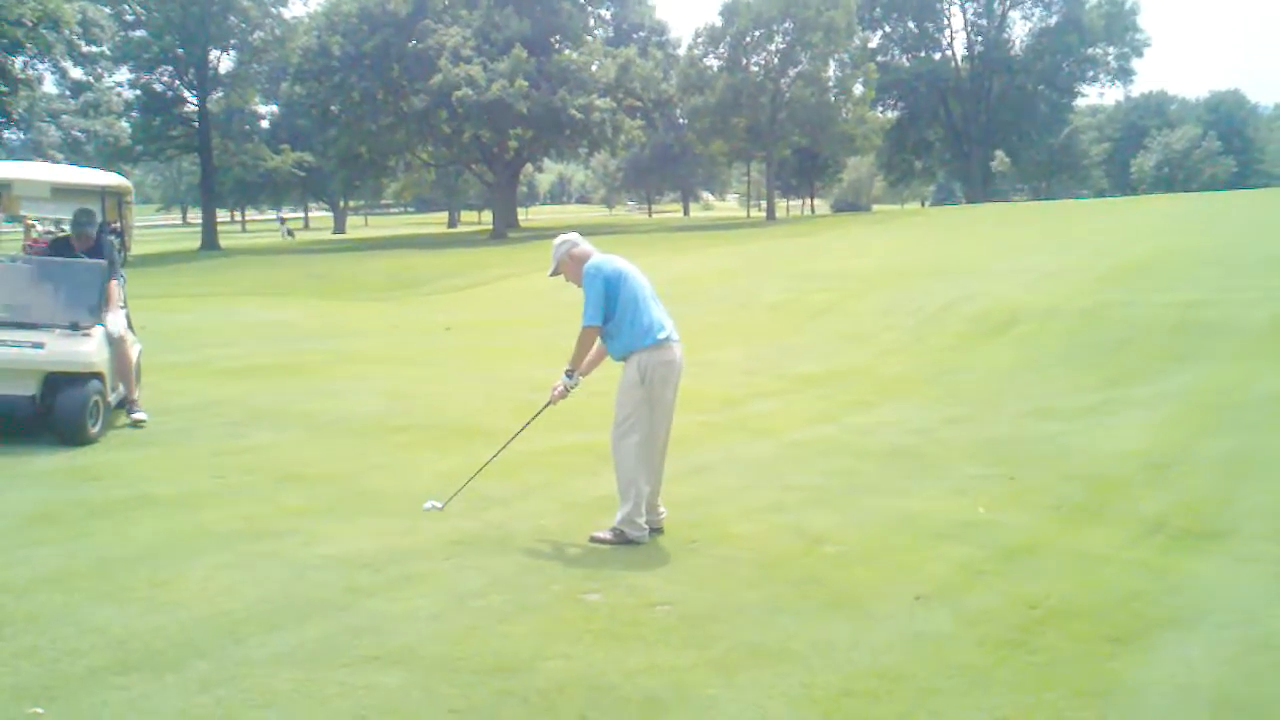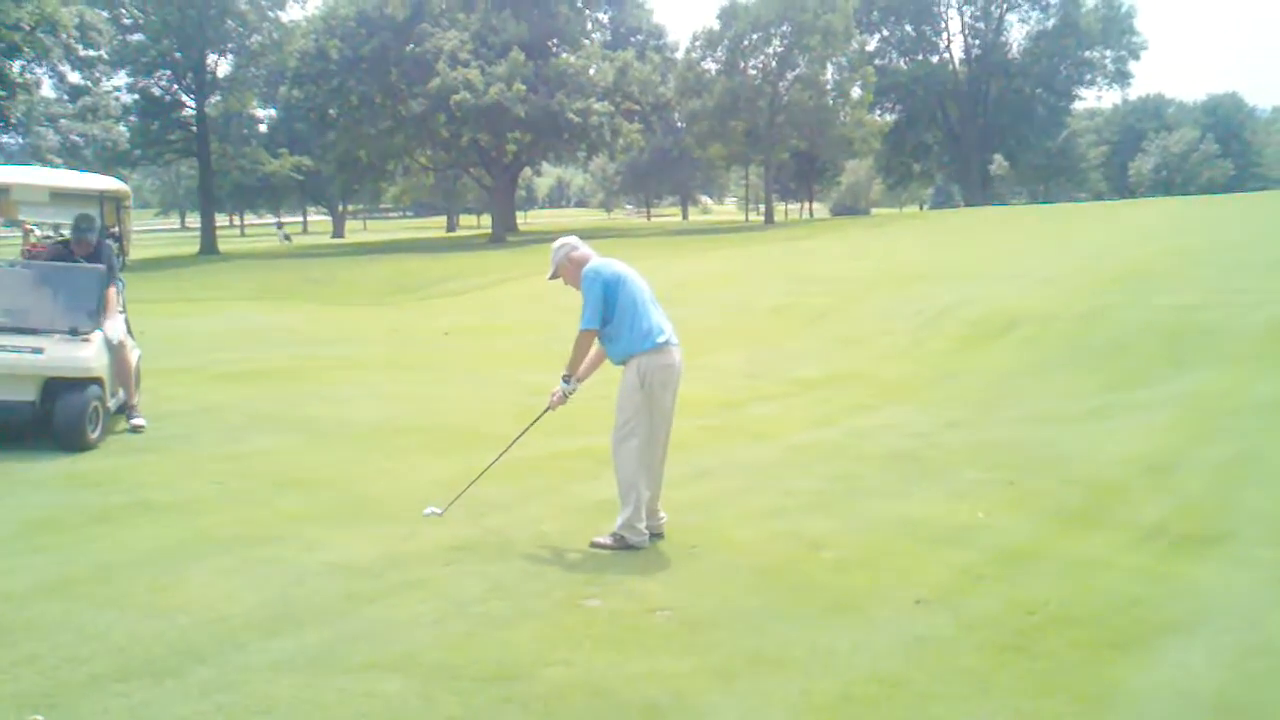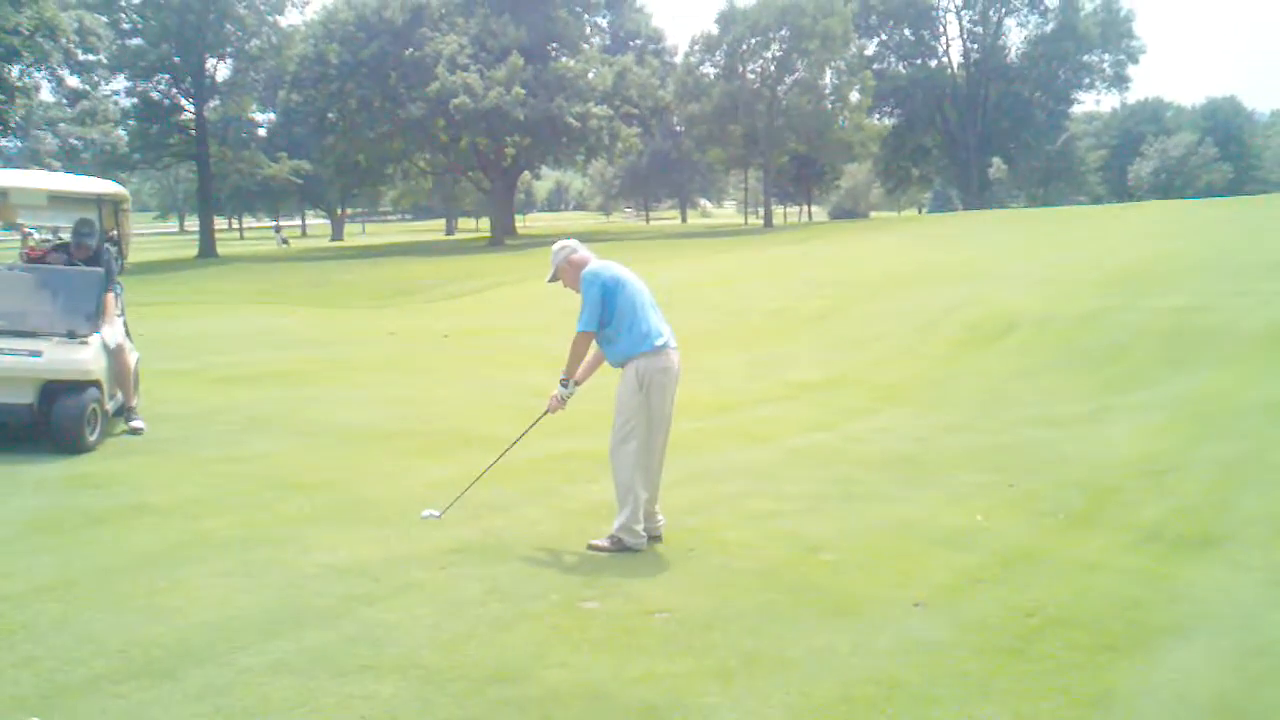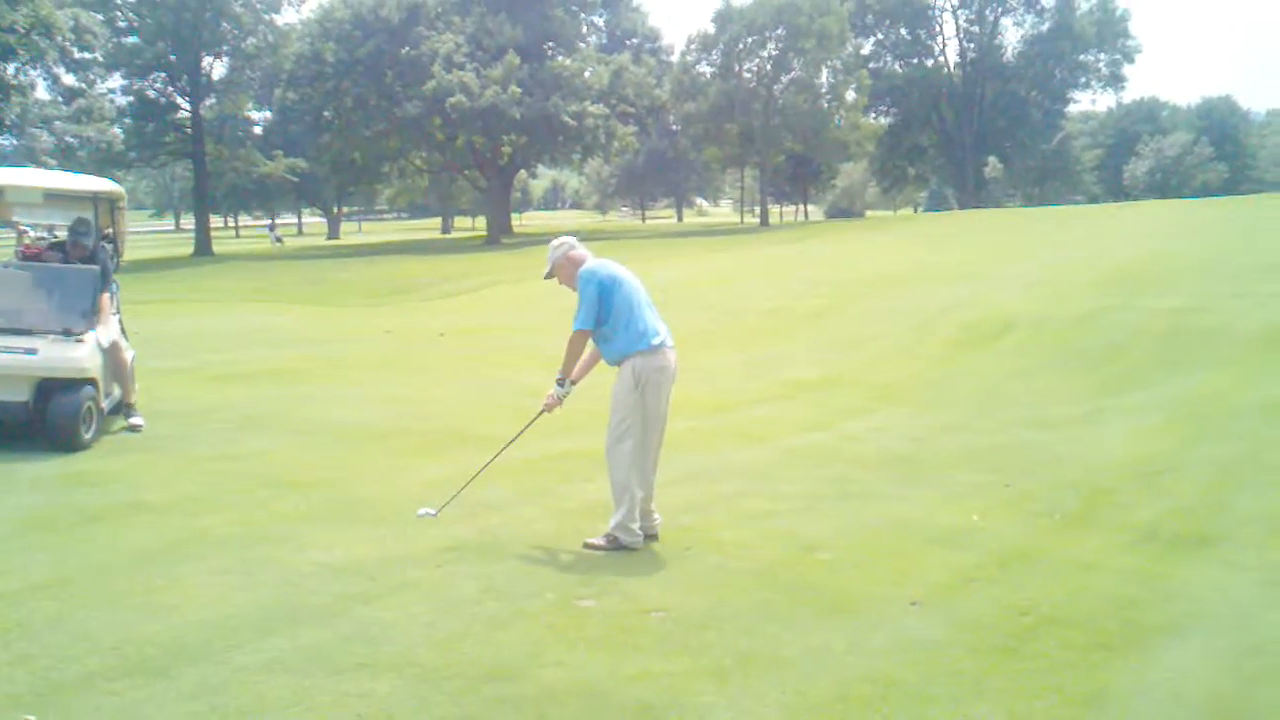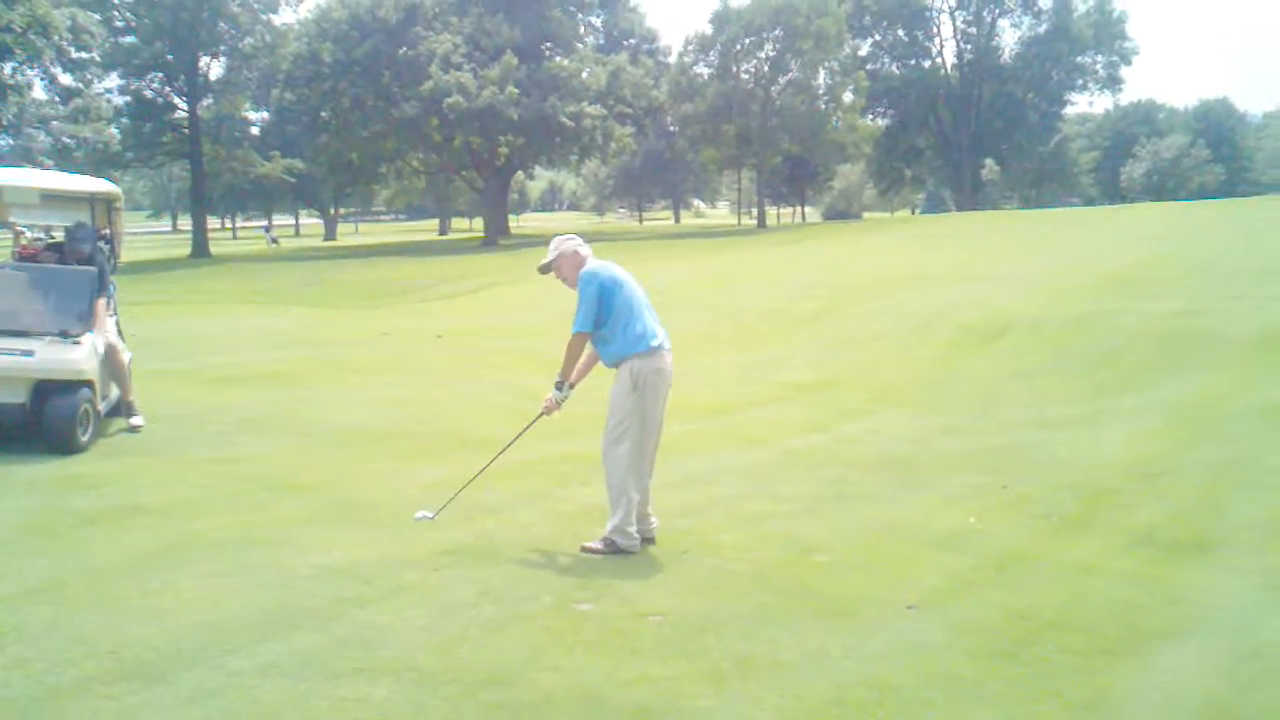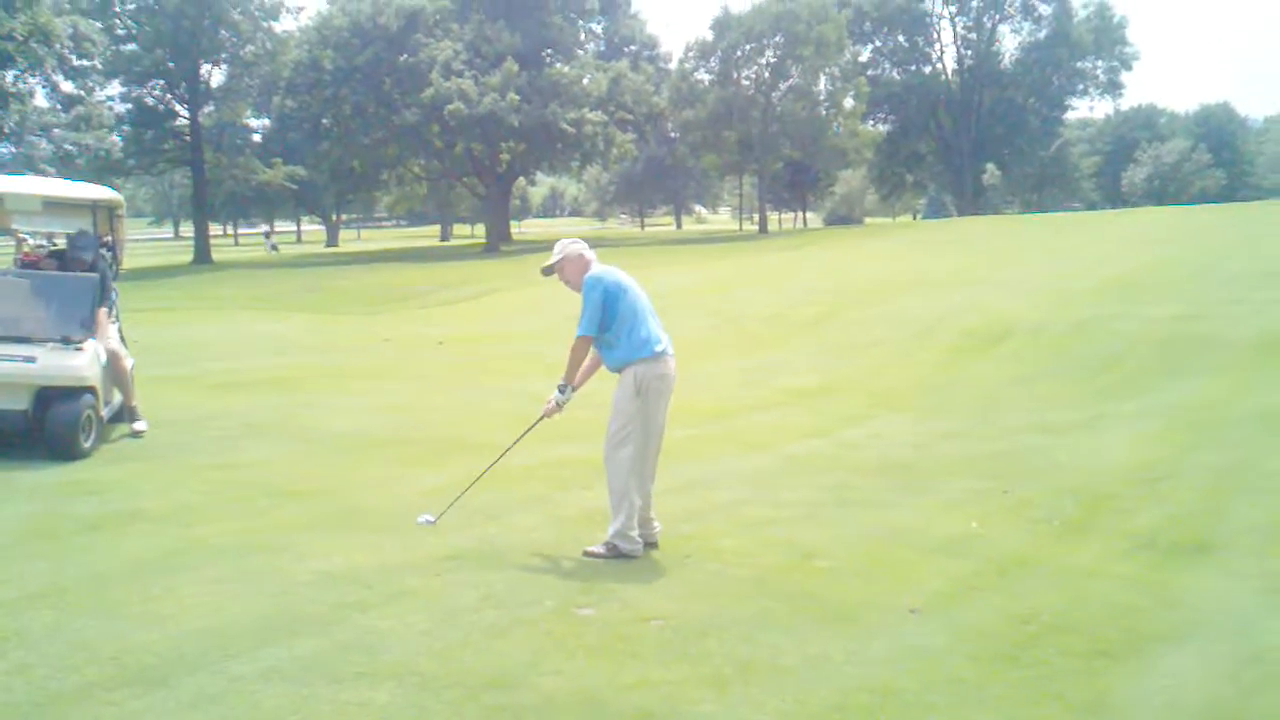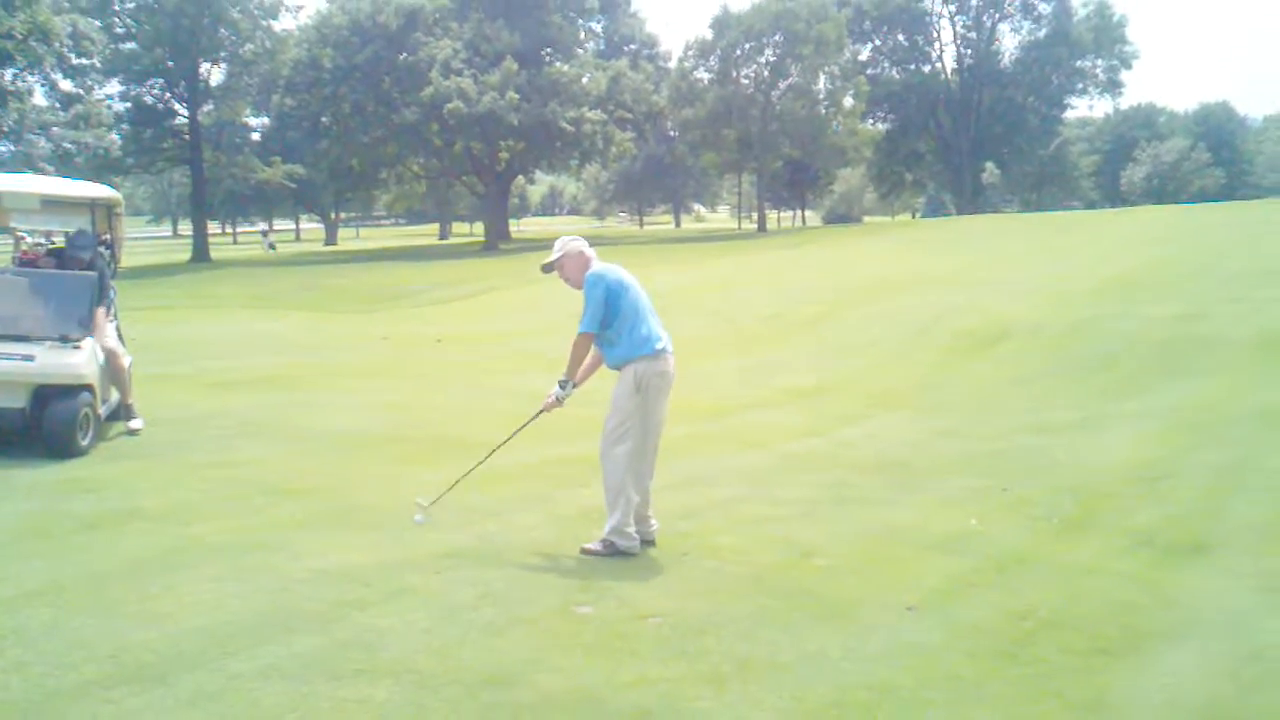
dt=0.1s
person 1, frame 1
left shoulder: (594, 269)
right shoulder: (613, 267)
left elbow: (590, 330)
right elbow: (608, 336)
left wrist: (570, 374)
right wrist: (577, 376)
left hip: (647, 358)
right hip: (666, 353)
left knee: (629, 441)
right knee: (649, 441)
left ankle: (631, 525)
right ankle: (650, 515)
person 1, frame 2
left shoulder: (593, 272)
right shoulder: (612, 271)
left elbow: (588, 334)
right elbow: (607, 340)
left wrist: (567, 379)
right wrist: (576, 381)
left hip: (646, 362)
right hip: (665, 357)
left knee: (629, 446)
right knee: (648, 445)
left ankle: (632, 531)
right ankle: (651, 521)
person 1, frame 3
left shoulder: (592, 275)
right shoulder: (611, 273)
left elbow: (584, 337)
right elbow: (605, 342)
left wrist: (565, 383)
right wrist: (575, 383)
left hip: (645, 365)
right hip: (663, 359)
left knee: (628, 449)
right knee: (647, 448)
left ankle: (630, 533)
right ankle: (649, 523)
person 1, frame 4
left shoulder: (589, 273)
right shoulder: (608, 272)
left elbow: (580, 335)
right elbow: (601, 341)
left wrist: (561, 383)
right wrist: (571, 382)
left hip: (641, 364)
right hip: (659, 358)
left knee: (623, 447)
right knee: (642, 446)
left ankle: (626, 532)
right ankle: (645, 522)
person 1, frame 5
left shoulder: (591, 275)
right shoulder: (606, 274)
left elbow: (580, 338)
right elbow: (598, 345)
left wrist: (560, 386)
right wrist: (568, 386)
left hip: (639, 366)
right hip: (654, 361)
left knee: (619, 450)
right knee: (637, 450)
left ankle: (622, 535)
right ankle: (641, 525)
person 1, frame 6
left shoulder: (595, 279)
right shoulder: (609, 279)
left elbow: (584, 342)
right elbow: (601, 349)
left wrist: (563, 389)
right wrist: (571, 389)
left hip: (642, 371)
right hip: (657, 367)
left knee: (621, 455)
right knee: (639, 454)
left ankle: (625, 540)
right ankle: (644, 530)
person 1, frame 7
left shoulder: (596, 276)
right shoulder: (608, 277)
left elbow: (585, 338)
right elbow: (603, 346)
left wrist: (564, 385)
right wrist: (572, 385)
left hip: (641, 368)
right hip: (654, 364)
left knee: (617, 451)
right knee: (636, 452)
left ankle: (621, 536)
right ankle: (642, 528)
person 2, frame 1
left shoulder: (104, 247)
right shoulder: (58, 246)
left elbow: (113, 282)
left wrist: (113, 313)
left hip: (102, 307)
left knee: (119, 336)
left ankle: (132, 401)
person 2, frame 2
left shoulder: (103, 253)
right shoulder: (58, 251)
left elbow: (111, 288)
left wrist: (111, 319)
left knee: (118, 341)
left ankle: (131, 406)
person 2, frame 3
left shoulder: (103, 258)
right shoulder: (58, 252)
left elbow: (109, 294)
left wrist: (108, 325)
right wrist: (51, 264)
left knee: (116, 344)
left ankle: (130, 409)
person 2, frame 4
left shoulder: (99, 257)
right shoulder: (54, 250)
left elbow: (104, 294)
left wrist: (102, 326)
right wrist: (47, 262)
left hip: (94, 313)
left knee: (113, 343)
left ankle: (129, 405)
person 2, frame 5
left shoulder: (97, 262)
right shoulder: (53, 251)
left elbow: (101, 300)
left wrist: (97, 333)
left hip: (92, 316)
left knee: (110, 344)
left ankle: (129, 404)
person 2, frame 6
left shoulder: (100, 269)
right shoulder: (55, 258)
left elbow: (102, 309)
left wrist: (99, 342)
left hip: (94, 322)
left knee: (112, 351)
left ankle: (132, 409)
person 2, frame 7
left shoulder: (98, 269)
right shoulder: (53, 257)
left elbow: (100, 310)
left wrist: (96, 341)
right wrist: (44, 267)
left hip: (93, 320)
left knee: (110, 349)
left ankle: (128, 407)
